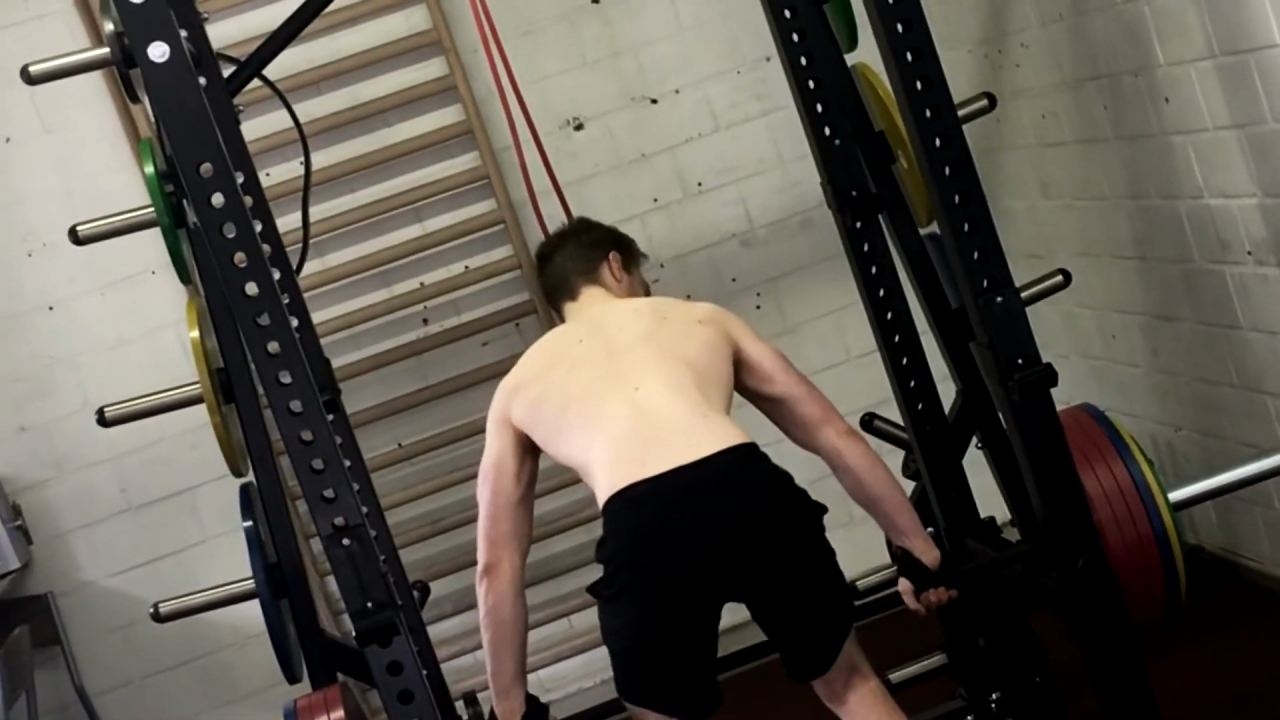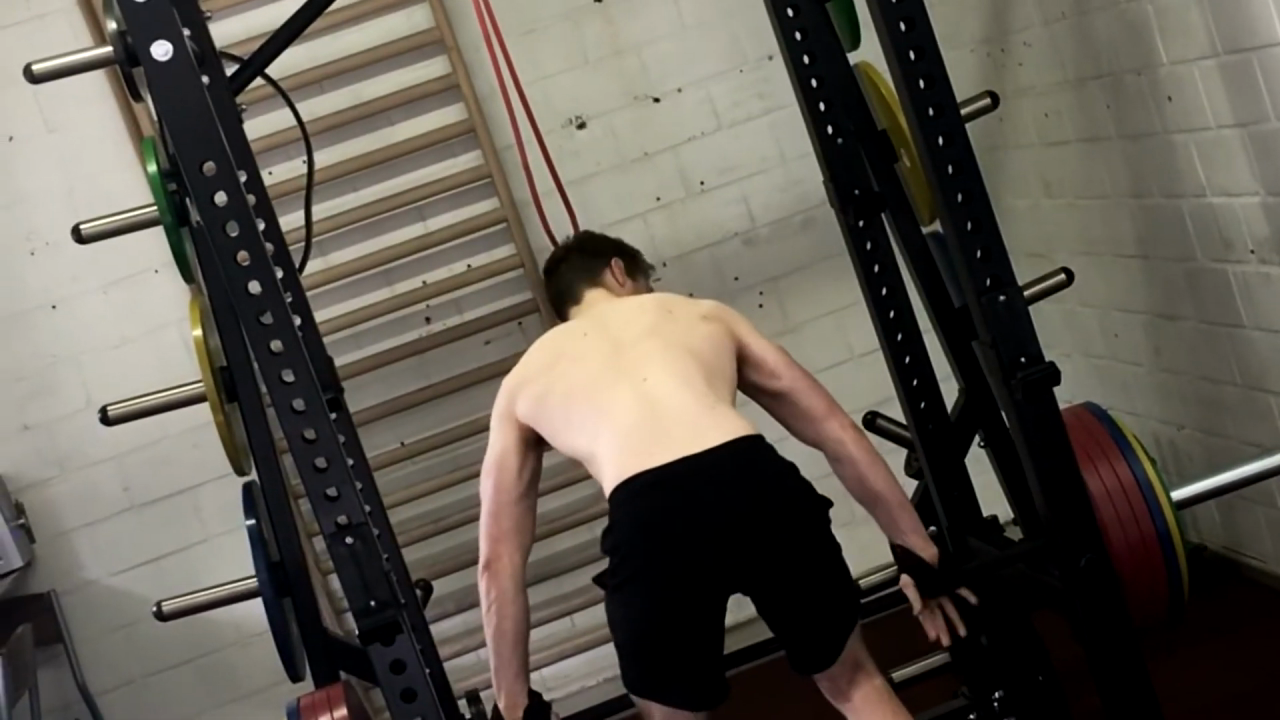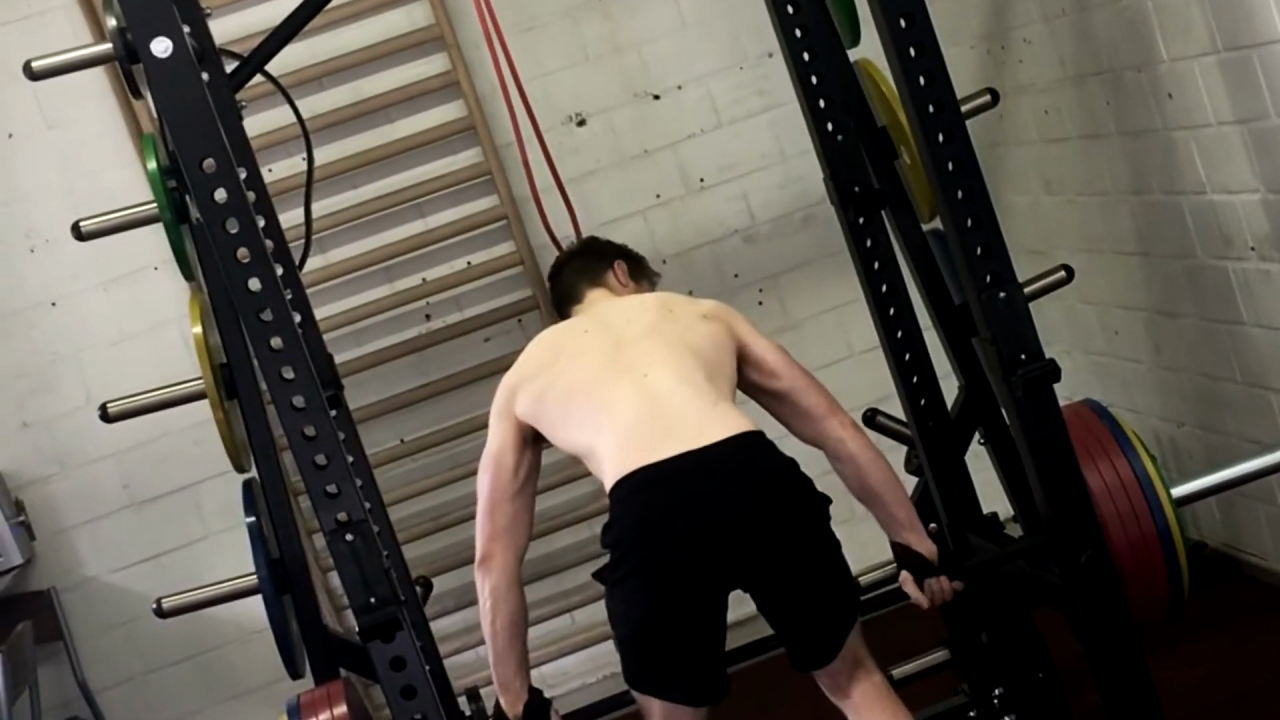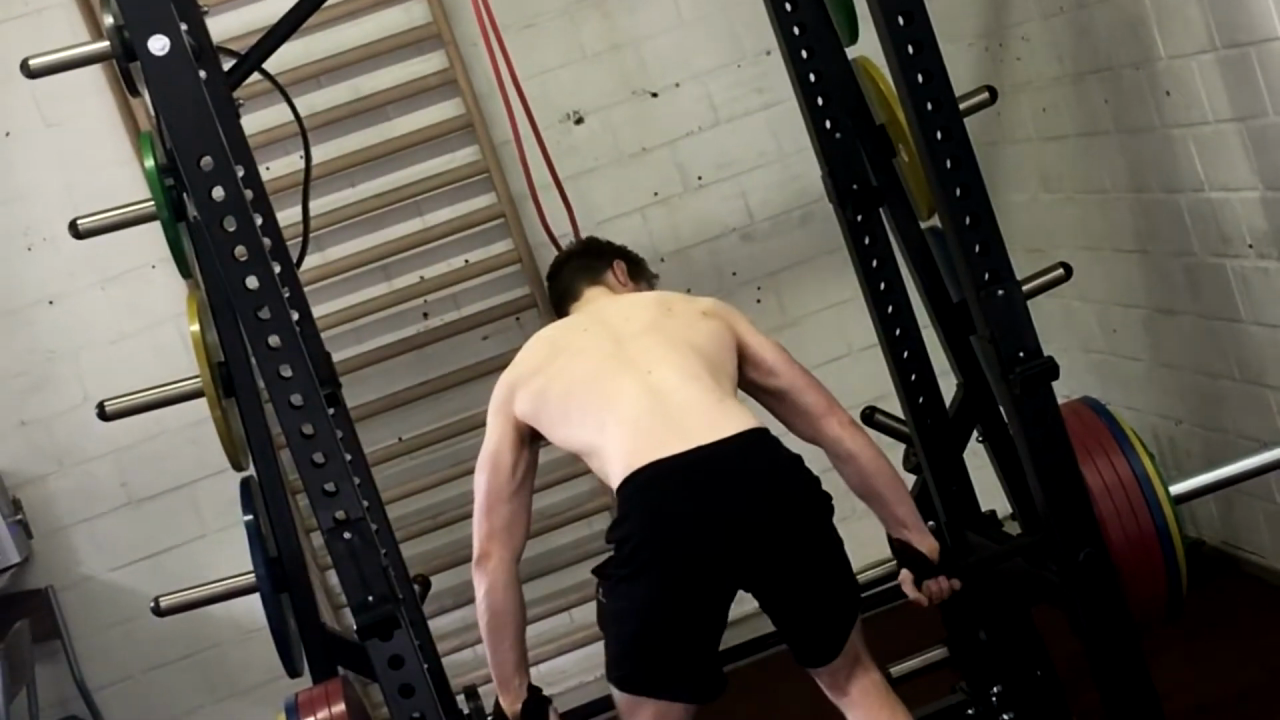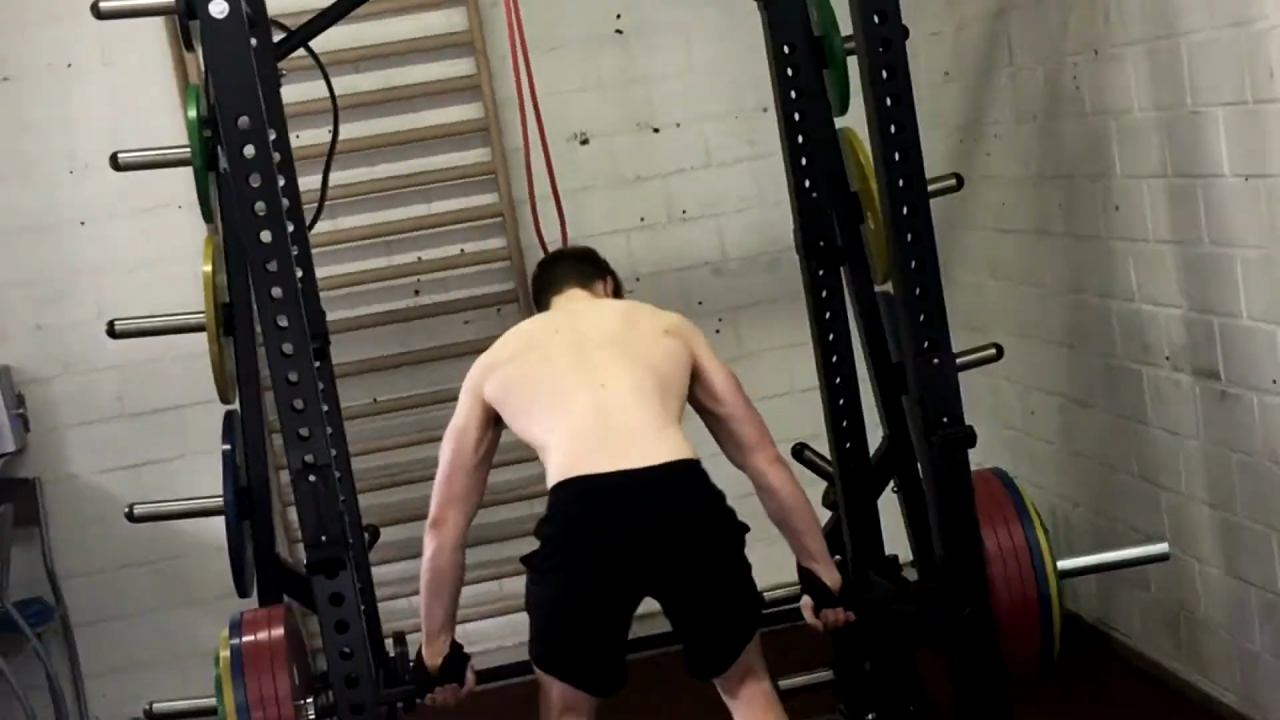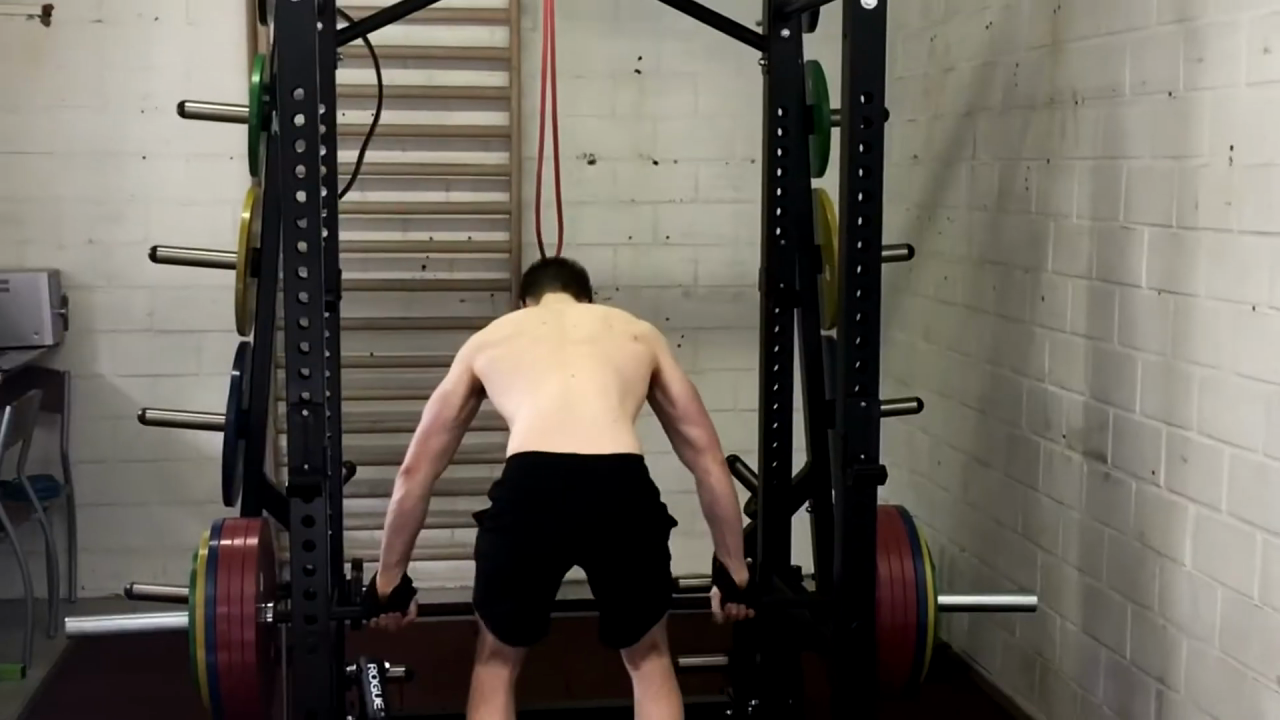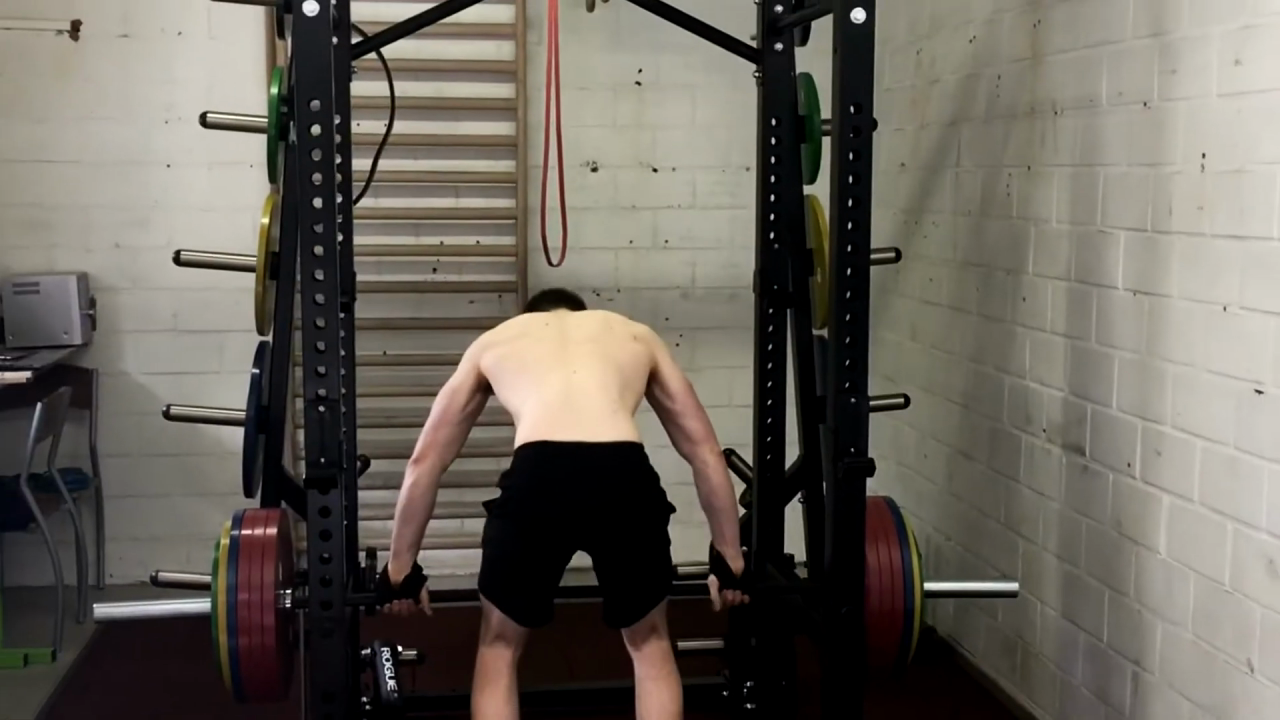
dt=0.2s
person 1, frame 1
left shoulder: (520, 383)
right shoulder: (701, 317)
left elbow: (498, 566)
right elbow: (834, 436)
right wrist: (920, 550)
left hip: (646, 539)
right hip: (755, 499)
person 1, frame 2
left shoulder: (525, 380)
right shoulder: (703, 313)
left elbow: (499, 560)
right elbow: (837, 432)
right wrist: (920, 551)
left hip: (650, 527)
right hip: (761, 489)
right knee: (851, 679)
person 1, frame 3
left shoulder: (525, 374)
right shoulder: (703, 312)
left elbow: (495, 555)
right elbow: (837, 431)
right wrist: (918, 546)
left hip: (653, 523)
right hip: (764, 485)
right knee: (851, 675)
person 1, frame 4
left shoulder: (524, 373)
right shoulder: (702, 310)
left elbow: (493, 553)
right elbow: (836, 429)
right wrist: (919, 544)
left hip: (661, 519)
right hip: (772, 483)
right knee: (850, 675)
person 1, frame 5
left shoulder: (498, 358)
right shoulder: (665, 324)
left elbow: (446, 522)
right elbow: (763, 461)
left wrist: (438, 649)
right wrist: (823, 570)
left hip: (584, 523)
right hip: (689, 508)
person 1, frame 6
left shoulder: (490, 338)
right shoulder: (638, 332)
left elbow: (416, 470)
right elbow: (707, 457)
left wrist: (390, 580)
right wrist: (733, 570)
left hip: (530, 495)
right hip: (624, 495)
left knee: (497, 663)
right knee: (648, 659)
person 1, frame 7
left shoulder: (496, 340)
right shoulder: (636, 334)
left elbow: (425, 461)
right elbow: (705, 453)
left wrist: (400, 570)
right wrist: (730, 559)
left hip: (537, 483)
right hip: (627, 482)
left knee: (499, 646)
right knee: (650, 643)
